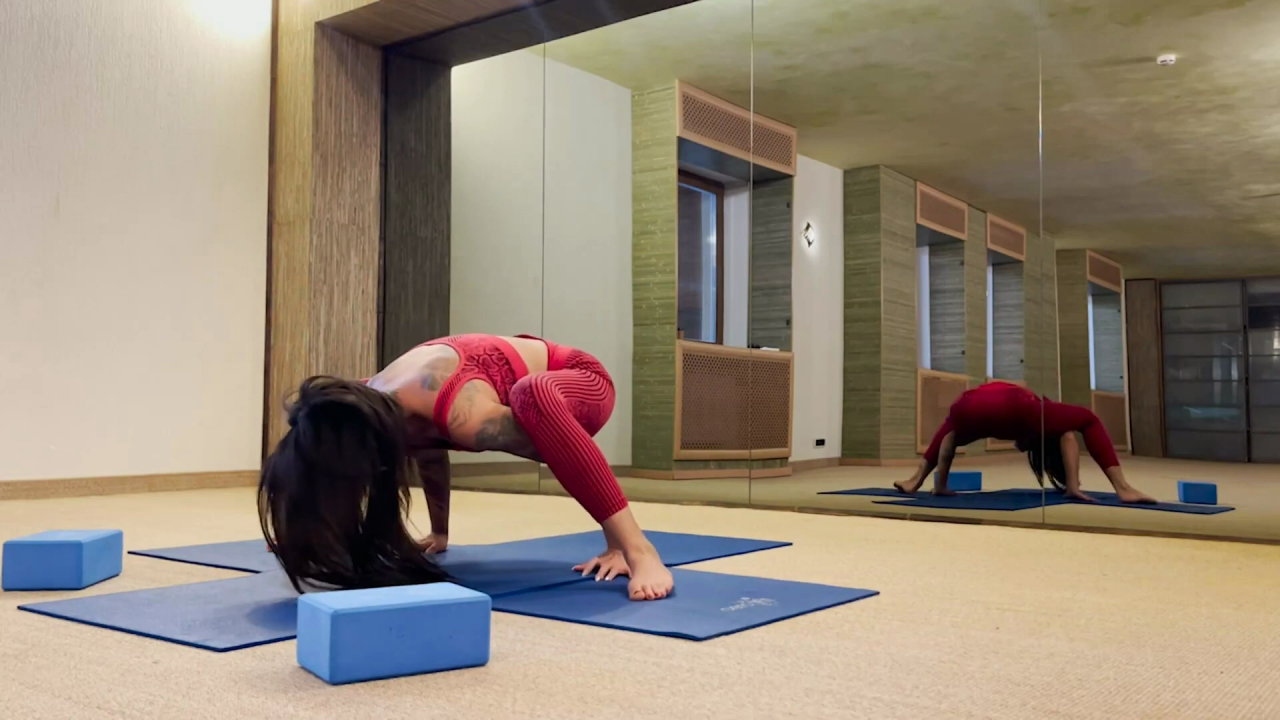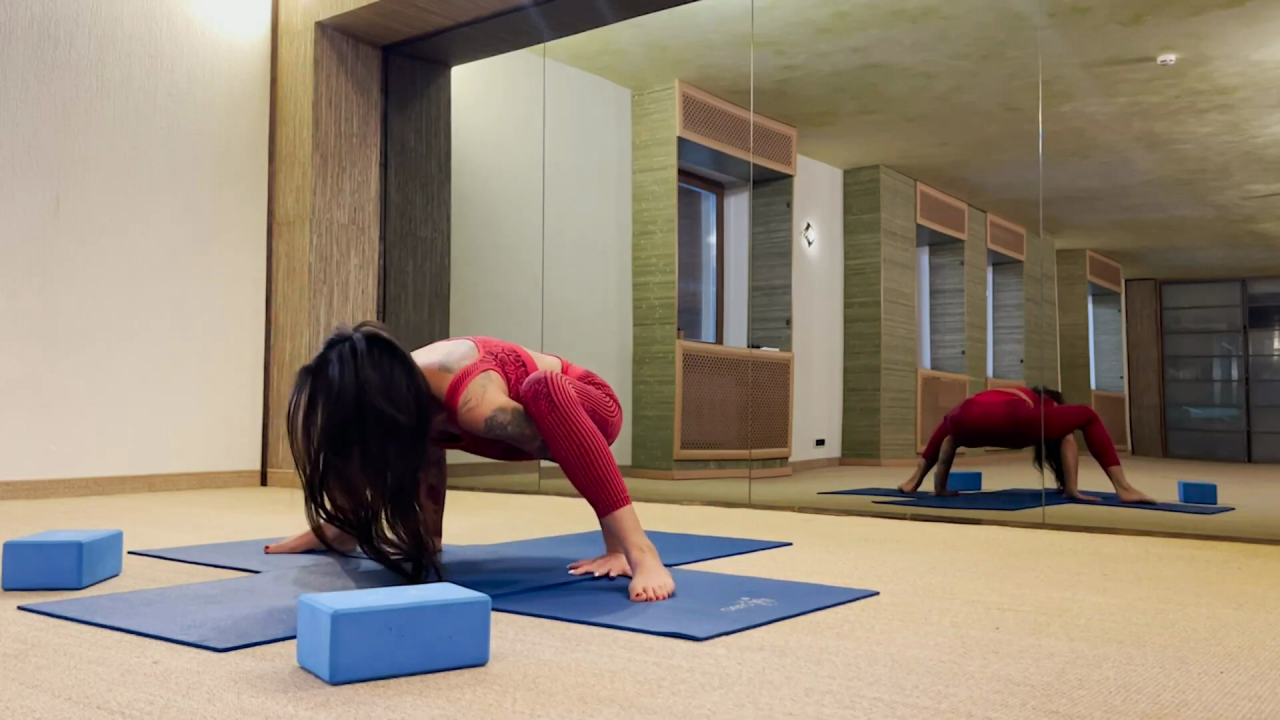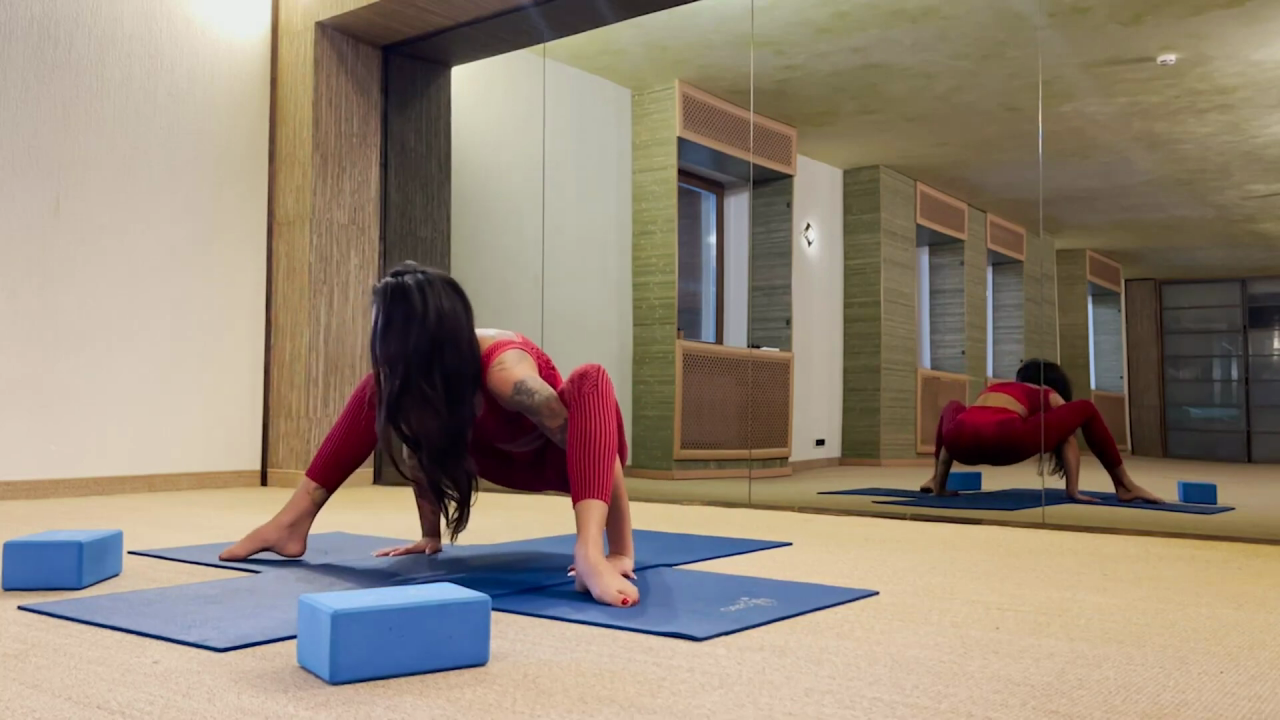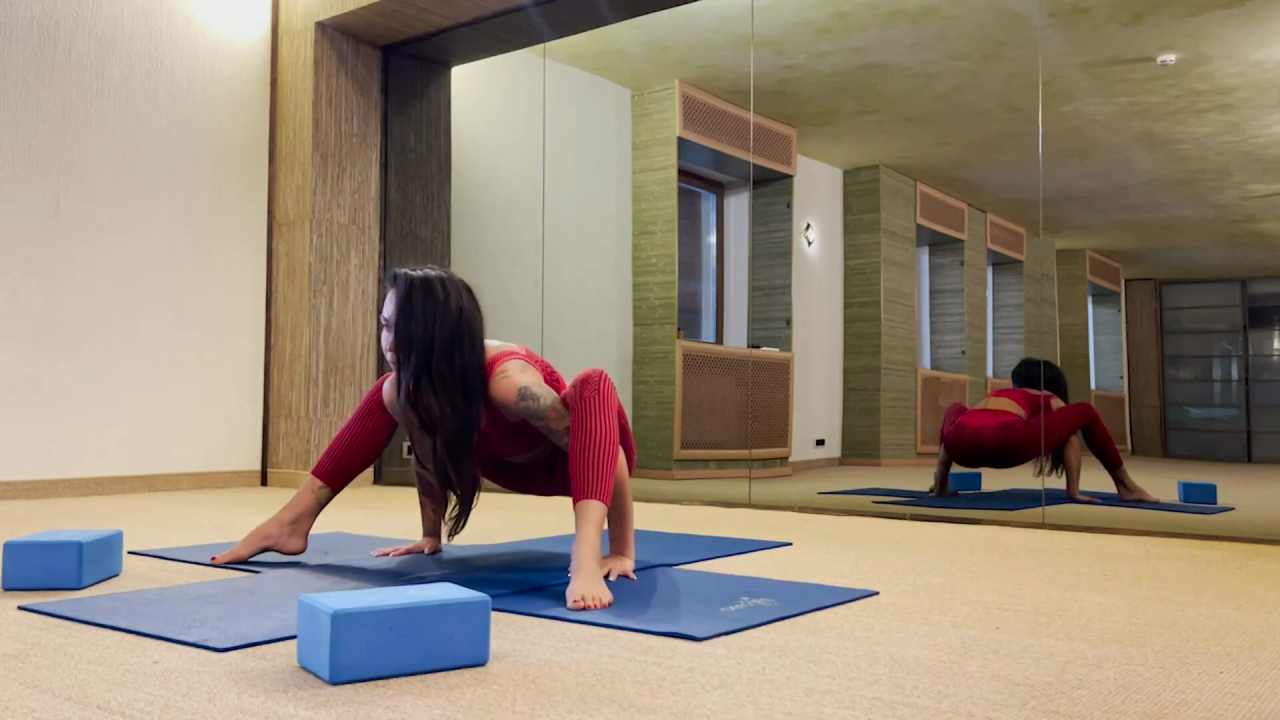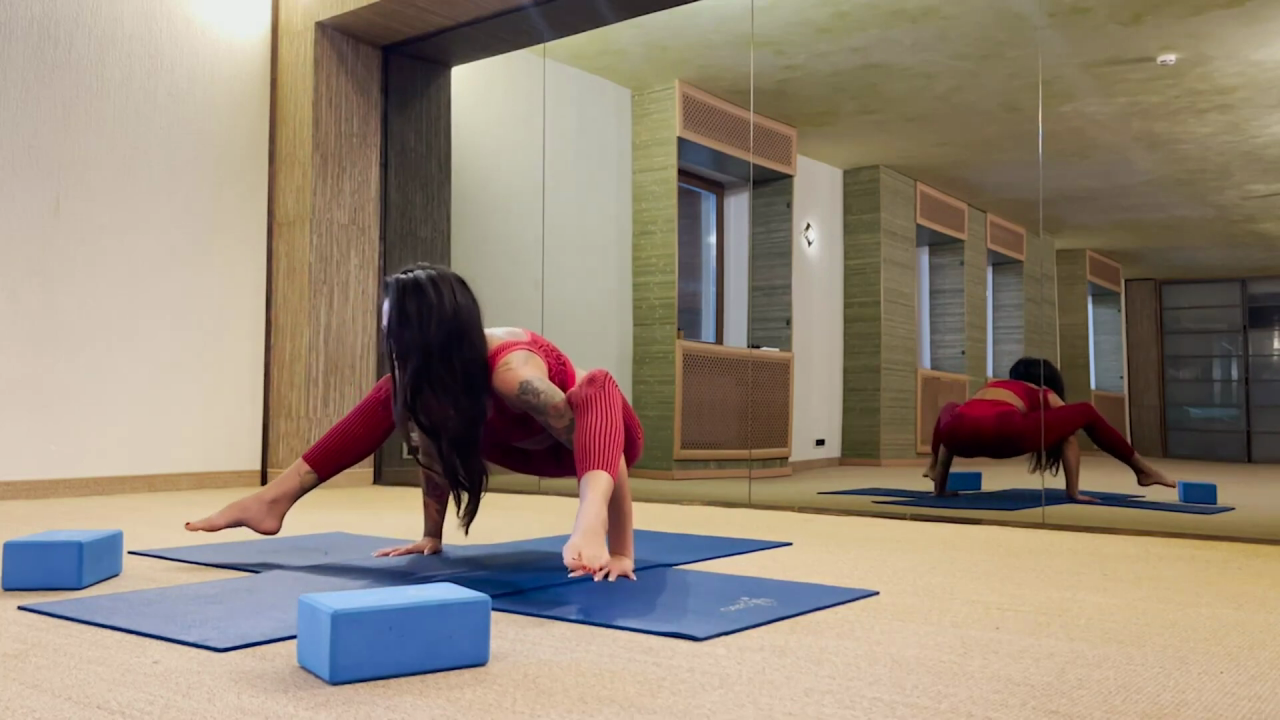
dt=1s
person 1, frame 1
left shoulder: (463, 415)
right shoulder: (370, 406)
left elbow: (558, 448)
left wrist: (625, 546)
right wrist: (438, 532)
left hip: (578, 382)
right hip: (521, 379)
left knee: (534, 397)
left ankle: (637, 548)
person 1, frame 2
left shoulder: (475, 402)
right shoulder: (403, 392)
right elbow: (429, 457)
left wrist: (624, 550)
right wrist: (430, 536)
left hip: (585, 411)
right hip: (533, 420)
left knee: (544, 391)
left ankle: (641, 553)
right ankle: (341, 531)
person 1, frame 3
left shoulder: (505, 372)
right shoulder: (406, 380)
left elbow: (599, 452)
right elbow: (418, 452)
left wrist: (620, 554)
right wrist: (430, 536)
left hip: (565, 459)
right hip: (509, 459)
left knee: (589, 382)
right knee: (377, 391)
left ankle: (590, 553)
right ankle: (293, 526)
person 1, frame 4
left shoulder: (508, 381)
right shoulder: (404, 387)
left elbow: (612, 453)
right elbow: (427, 455)
left wrist: (622, 553)
right wrist: (431, 536)
left hip: (574, 464)
right hip: (515, 465)
left knee: (593, 387)
right knee: (386, 396)
left ankle: (586, 556)
right ankle: (293, 522)
person 1, frame 5
left shoulder: (513, 373)
right shoulder: (422, 377)
left elbow: (608, 453)
right elbow: (433, 449)
left wrist: (621, 552)
right wrist: (431, 536)
left hip: (596, 437)
right hip: (525, 444)
left knee: (597, 387)
right knee: (396, 397)
left ankle: (592, 524)
right ankle: (275, 500)
person 2, frame 1
right shoulder: (1041, 411)
left elbow: (948, 438)
right elbow: (1068, 436)
left wrist: (940, 486)
right wrist: (1073, 487)
left hip: (967, 409)
right hip: (1011, 408)
left knee: (953, 427)
right knee: (1088, 421)
left ankle: (915, 481)
right ankle: (1123, 489)
person 2, frame 2
right shoulder: (1051, 407)
left elbow: (949, 439)
right elbow: (1067, 438)
left wrist: (940, 486)
right wrist: (1072, 488)
left hip: (968, 421)
right hip: (1011, 419)
left knee: (951, 421)
right knee: (1087, 417)
left ankle: (914, 481)
right ankle: (1123, 488)
person 2, frame 3
left shoulder: (993, 389)
right shoulder: (1051, 396)
right elbow: (1068, 438)
left wrist: (939, 485)
right wrist: (1073, 490)
left hip: (962, 441)
right hip: (1005, 439)
left knee: (953, 408)
right knee: (1085, 410)
left ankle: (935, 482)
right ankle: (1124, 487)
person 2, frame 4
left shoulder: (995, 395)
right shoulder: (1052, 401)
left elbow: (948, 438)
right elbow: (1071, 439)
left wrist: (939, 485)
right wrist: (1074, 491)
left hip: (962, 444)
right hip: (1007, 443)
left knee: (956, 410)
right knee: (1085, 412)
left ankle: (942, 485)
right ankle: (1125, 487)
person 2, frame 5
left shoulder: (992, 387)
right shoulder: (1048, 396)
right elbow: (1069, 438)
left wrist: (939, 488)
right wrist: (1073, 491)
left hip: (961, 433)
right hip: (1004, 432)
left knee: (950, 409)
right knee: (1085, 412)
left ankle: (931, 469)
right ankle: (1142, 470)
